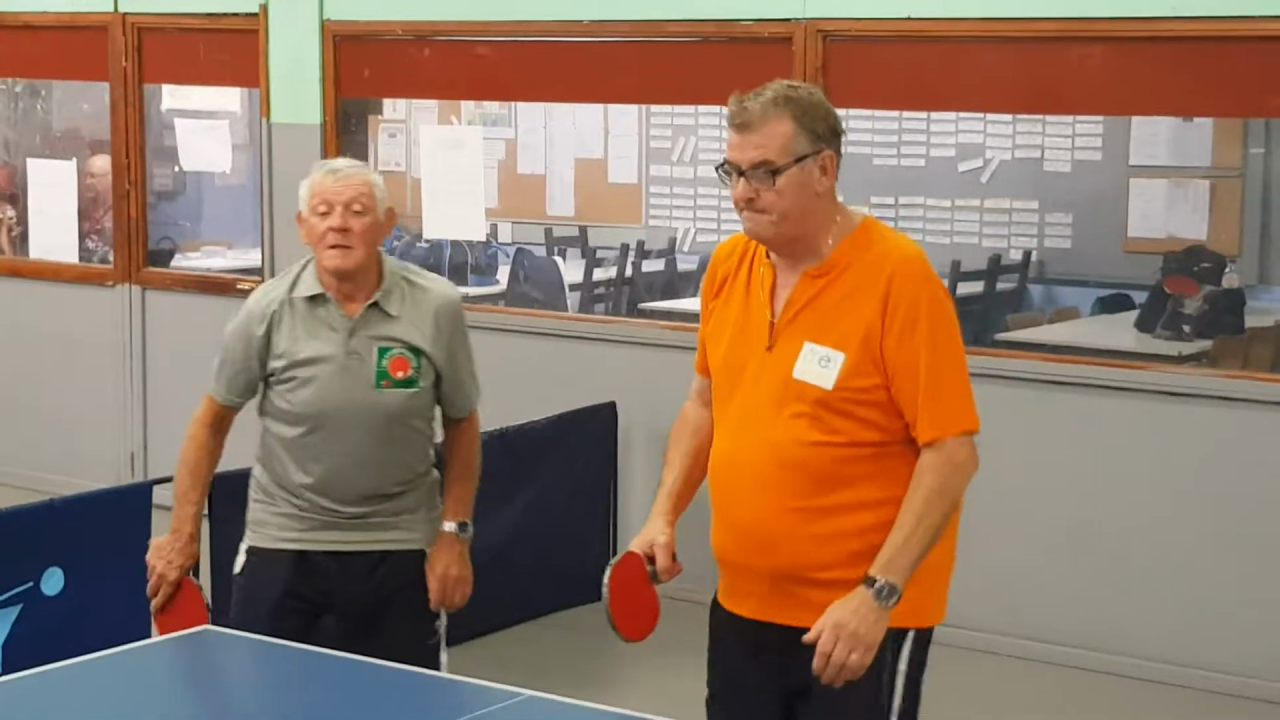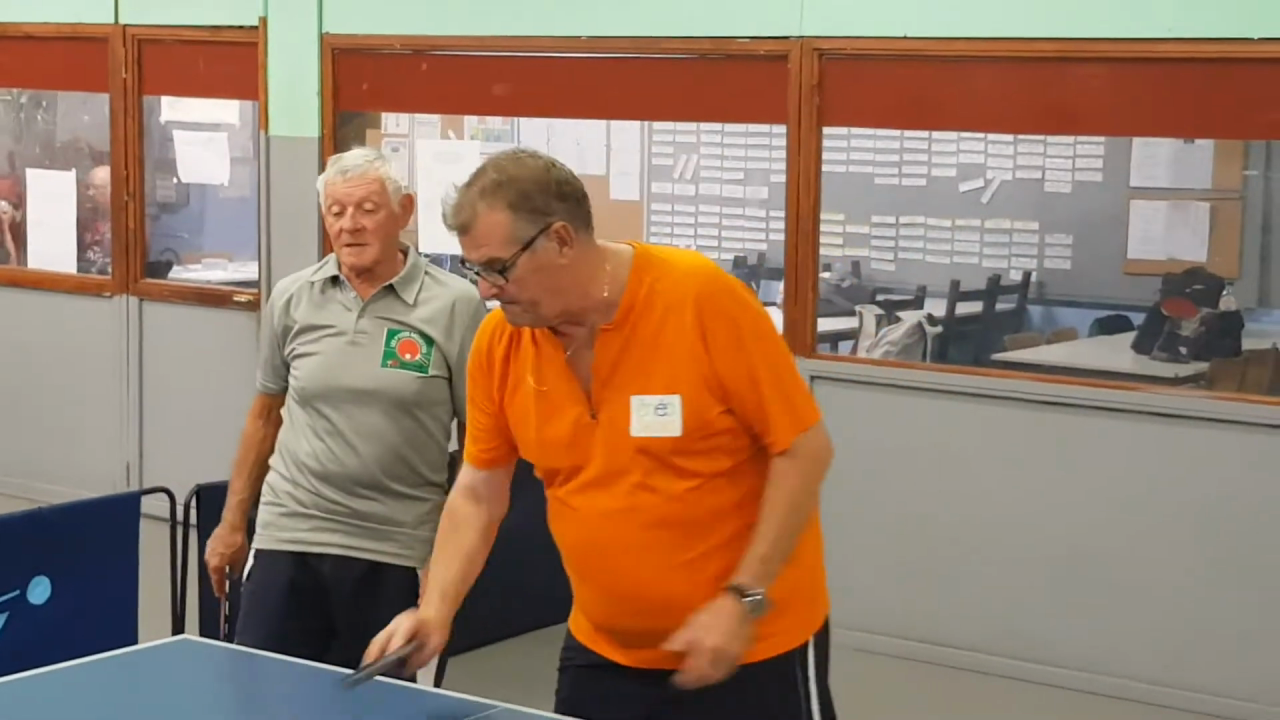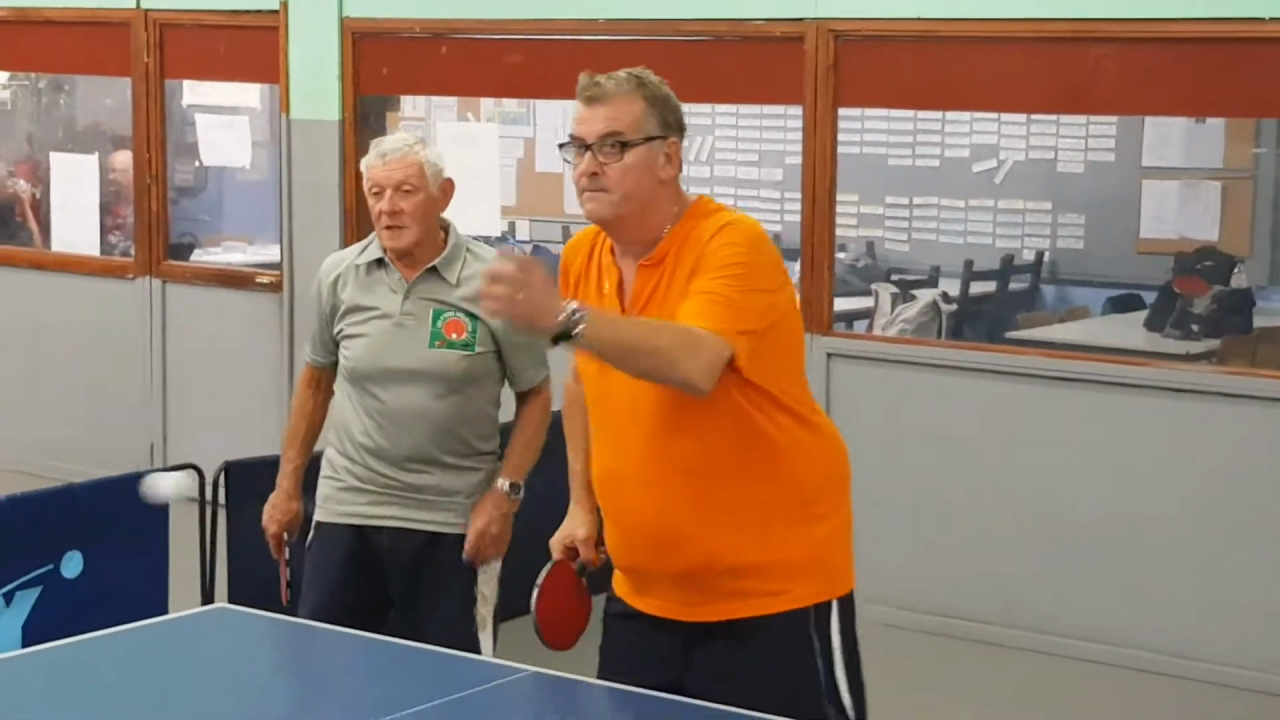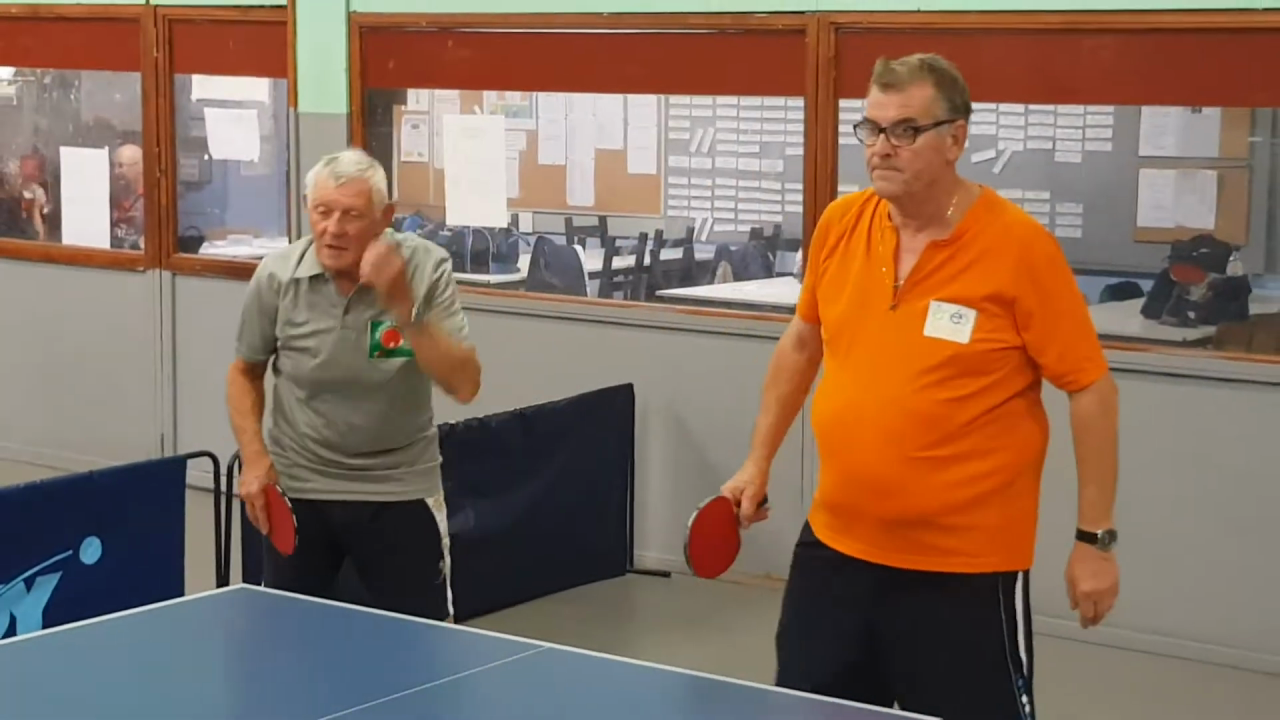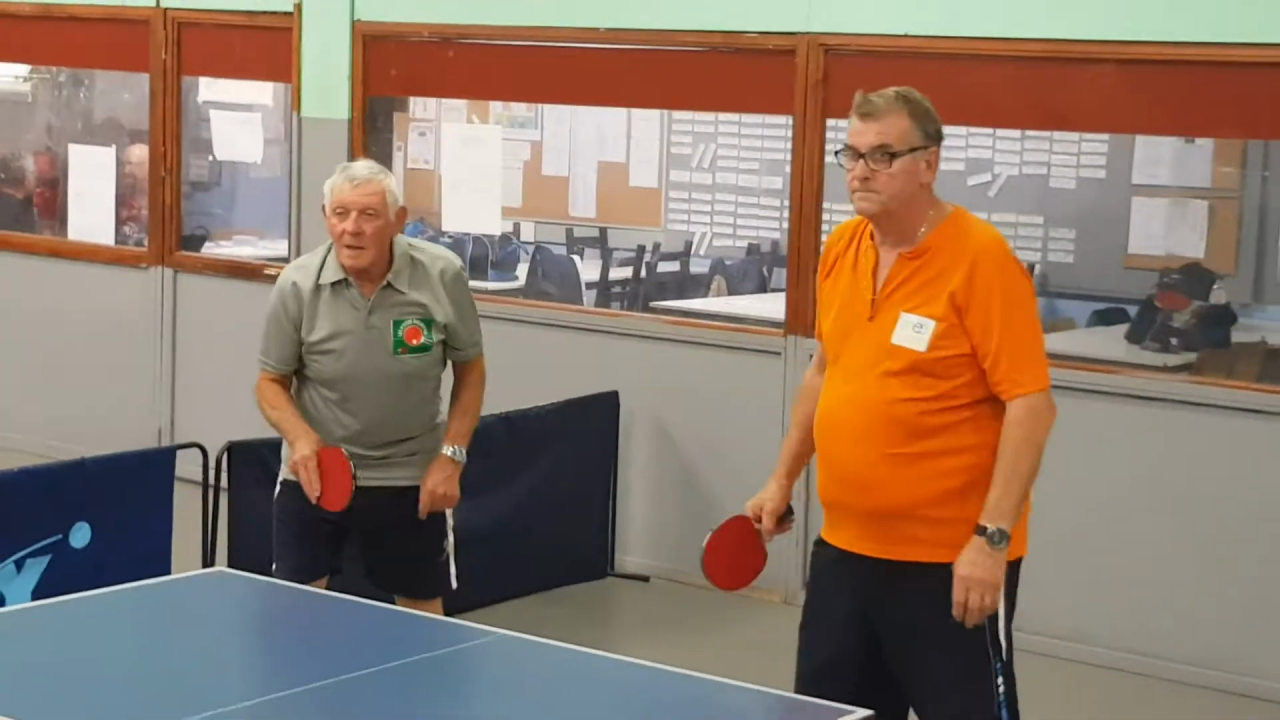
dt=1s
person 1, frame 1
left shoulder: (896, 276)
right shoulder: (727, 265)
left elbow: (952, 451)
left wrist: (879, 592)
right wrist: (663, 517)
left hip: (861, 612)
right hip: (743, 607)
person 1, frame 2
left shoulder: (700, 298)
right shoulder: (498, 339)
left elbow: (806, 450)
right elbow: (477, 494)
left wrist: (742, 602)
right wrist: (433, 611)
left hip: (748, 647)
right hip: (604, 651)
person 1, frame 3
left shoulder: (730, 245)
right shoulder: (580, 258)
left elbow: (692, 364)
left wrist: (562, 316)
right wrist: (583, 504)
left hip: (772, 596)
person 1, frame 4
left shoulder: (1017, 246)
right shoulder: (839, 224)
left elbow: (1092, 391)
right elbow: (801, 344)
left wrist: (1094, 539)
right wrist: (759, 461)
left hip: (964, 565)
right hip: (833, 546)
person 1, frame 5
left shoulder: (981, 258)
right shoulder: (840, 246)
left elbow: (1030, 404)
left wrist: (994, 538)
right wrist: (782, 479)
left hip: (948, 559)
right hip: (843, 546)
person 2, frame 1
left shoulder: (438, 308)
right shoulder: (267, 311)
left elbow: (462, 425)
right elbow: (212, 420)
left wrist: (454, 533)
right wrist: (182, 533)
left hip: (399, 546)
right hip: (282, 542)
person 2, frame 2
left shoulder: (456, 306)
right shoulder: (291, 299)
right elbow: (265, 415)
right wrist: (232, 521)
left hip: (398, 555)
right hip: (287, 541)
person 2, frame 3
right shoulder: (339, 276)
left elbow: (536, 395)
left wrist: (504, 493)
right wrist: (287, 486)
left hip: (449, 523)
right hip: (347, 515)
person 2, frame 4
left shoulder: (426, 269)
right shoulder: (275, 276)
left elbow: (465, 383)
right elbow: (245, 372)
left wrist: (404, 304)
right wrist: (254, 457)
left hip: (400, 487)
right hip: (298, 487)
person 2, frame 5
left shoulder: (443, 275)
right shoulder: (297, 284)
left elbow: (470, 371)
right elbow: (271, 381)
left wrist: (451, 455)
right wrist: (300, 437)
left hip: (410, 476)
right hip: (317, 472)
left knee: (423, 612)
